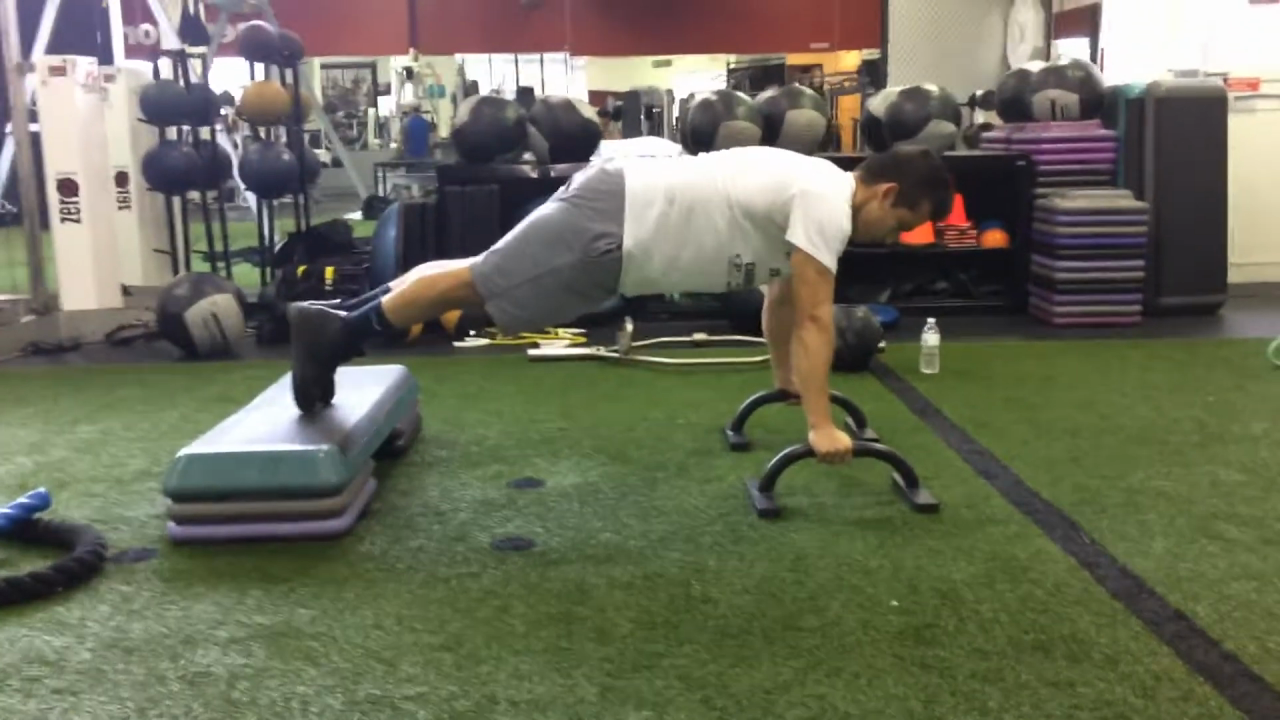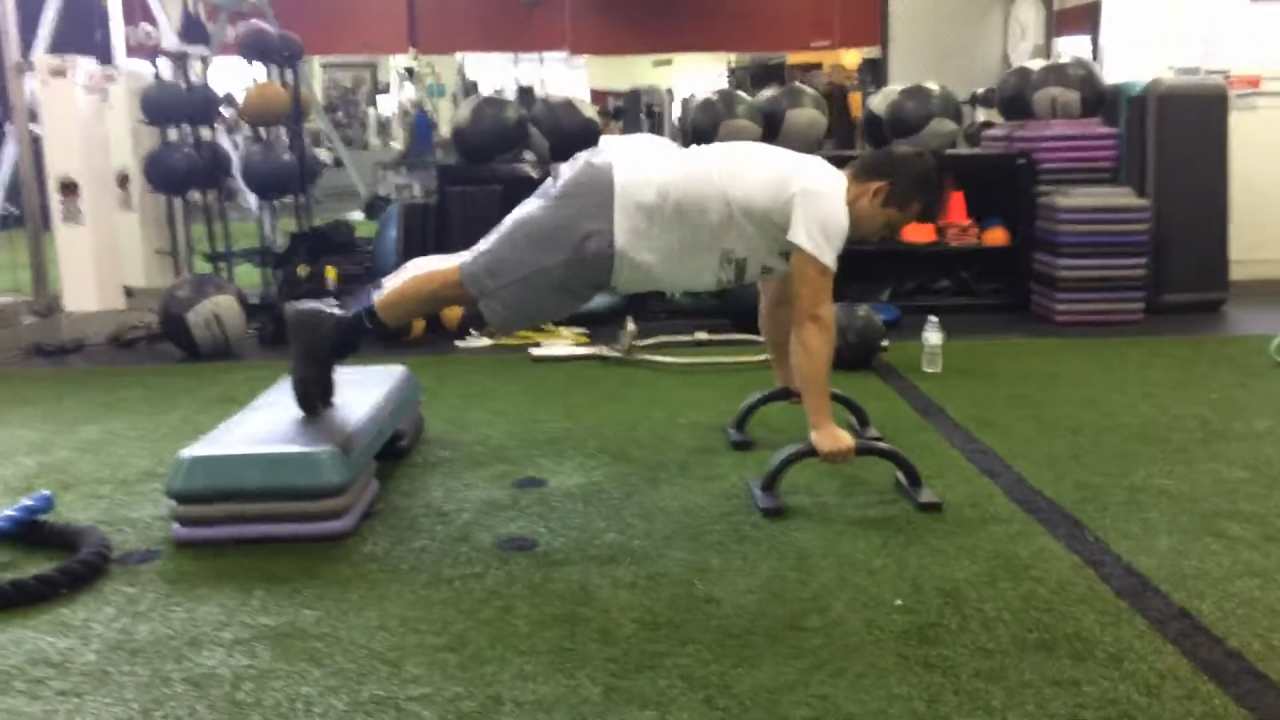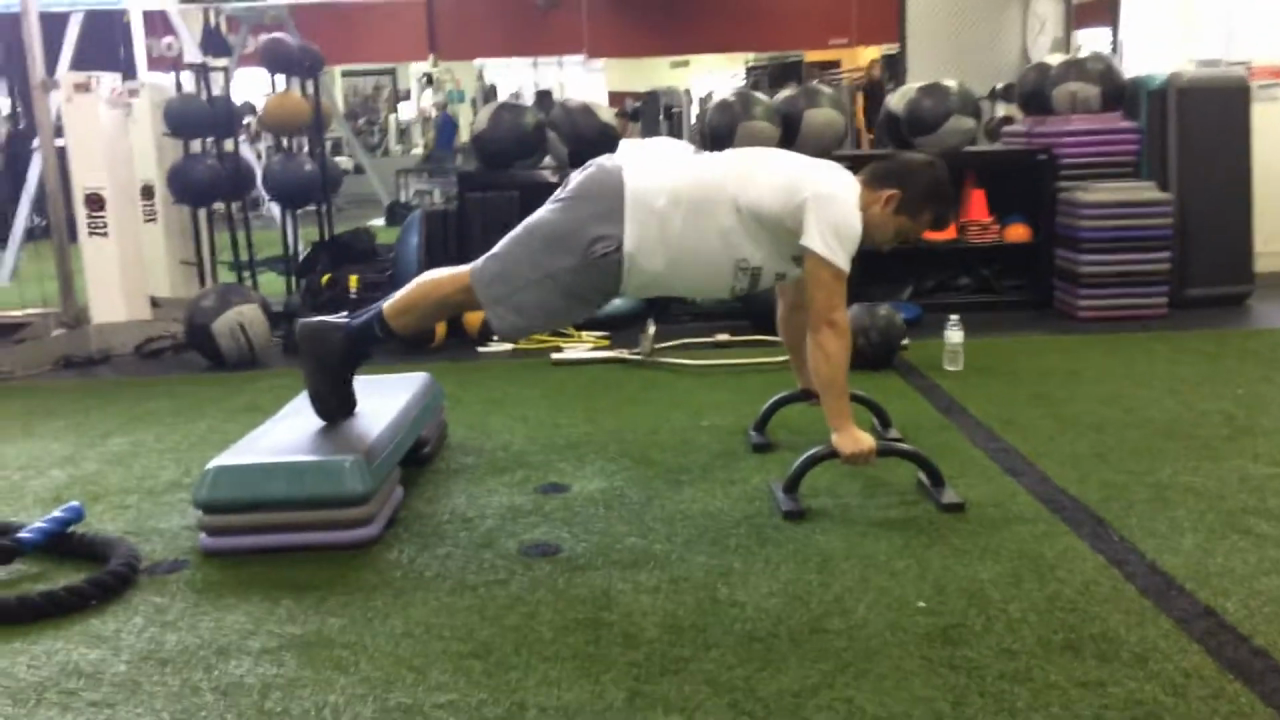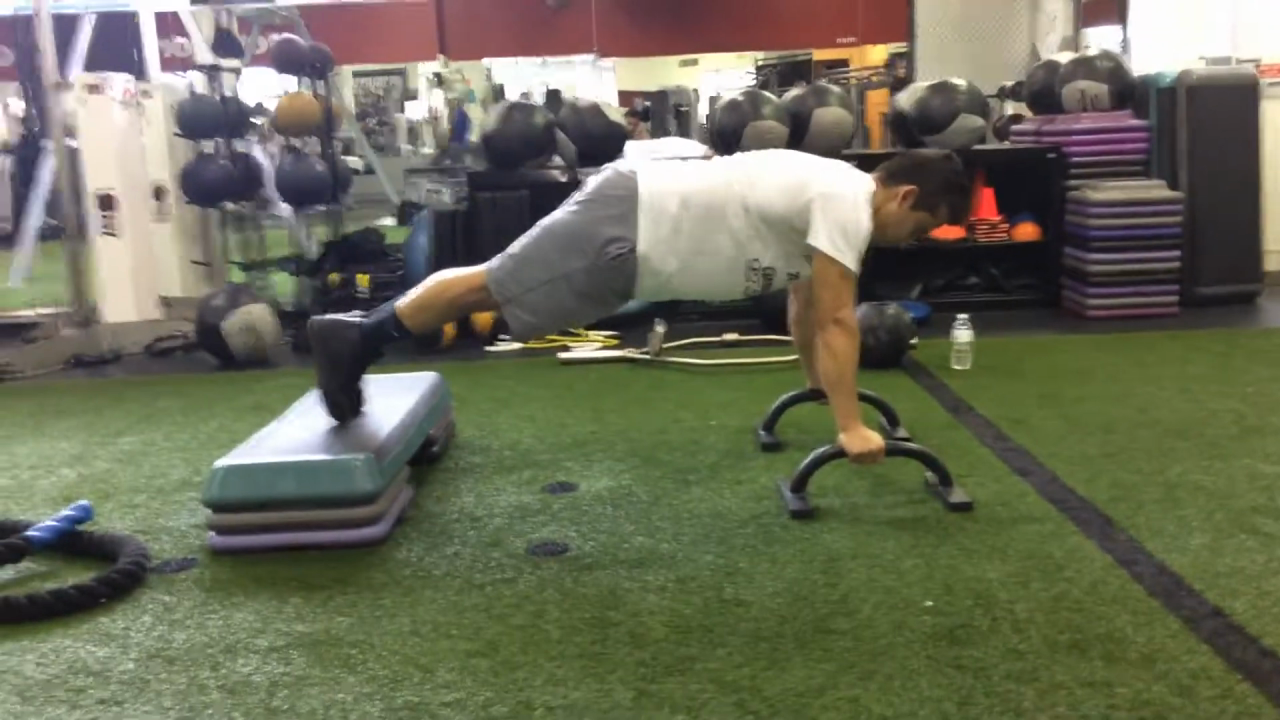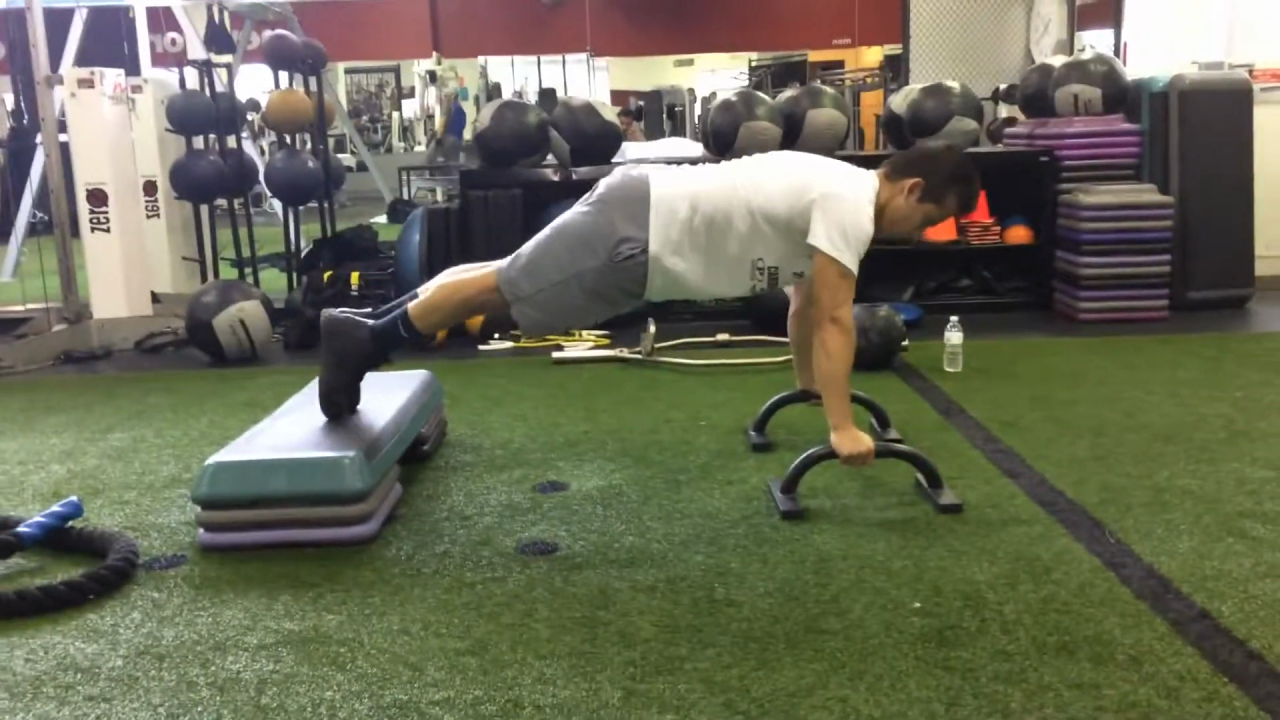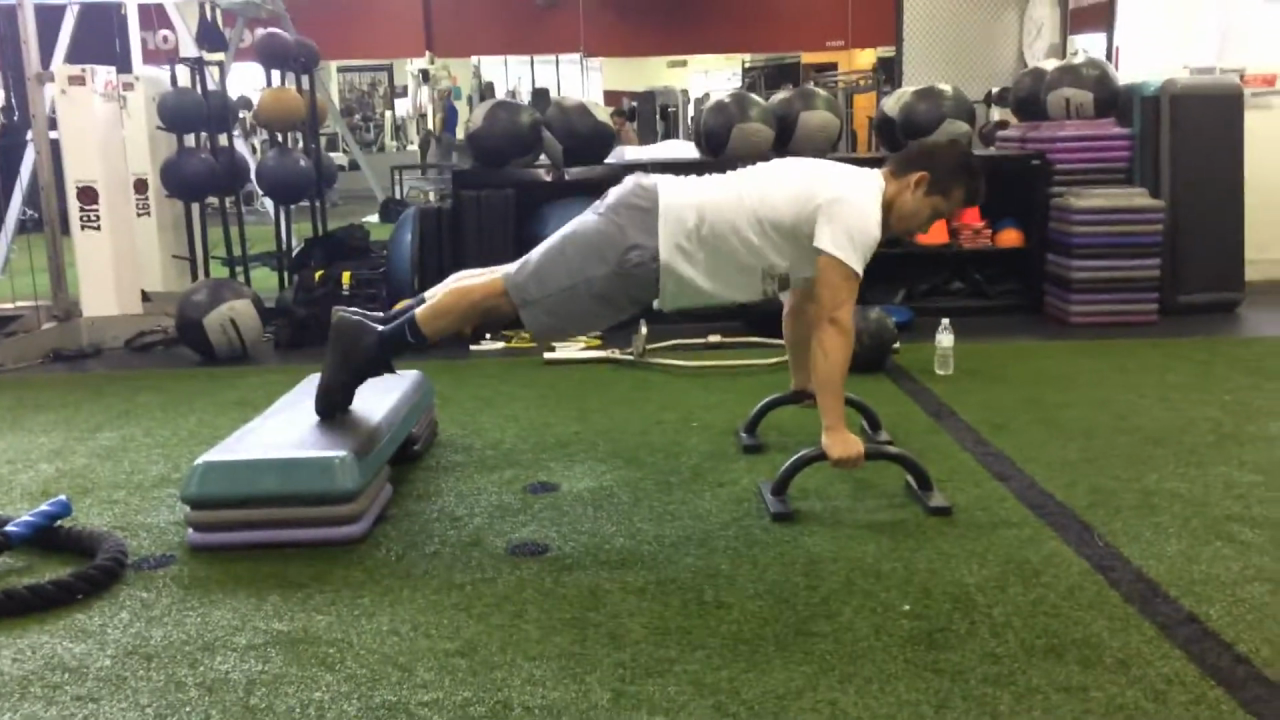
dt=0.2s
person 1, frame 1
left shoulder: (813, 192)
right shoulder: (829, 205)
left elbow: (783, 299)
right elbow: (814, 318)
left wrist: (786, 379)
right wrist: (820, 424)
left hip: (620, 207)
right hip: (611, 225)
left knee: (477, 277)
right knee: (475, 283)
left ankle: (344, 317)
right ankle: (336, 330)
person 1, frame 2
left shoulder: (806, 190)
right shoulder: (828, 205)
left elbow: (779, 298)
right elbow: (815, 317)
left wrist: (787, 380)
right wrist: (822, 424)
left hip: (609, 194)
right hip: (604, 216)
left knee: (471, 272)
right knee: (466, 281)
left ankle: (336, 318)
right ankle: (330, 328)
person 1, frame 3
left shoulder: (819, 195)
right shoulder: (841, 207)
left elbow: (794, 305)
right elbow: (829, 321)
left wrist: (808, 384)
right wrist: (842, 426)
left hip: (622, 204)
right hip: (612, 223)
left knee: (480, 283)
right knee: (475, 285)
left ankle: (349, 333)
right ankle: (341, 339)
person 1, frame 4
left shoulder: (832, 195)
right shoulder: (850, 206)
left elbow: (806, 304)
right elbow: (837, 320)
left wrist: (815, 383)
right wrist: (850, 425)
left hip: (636, 212)
right hip: (628, 226)
left knee: (495, 282)
right knee: (491, 287)
left ankle: (363, 331)
right ankle: (354, 340)
person 1, frame 5
left shoulder: (839, 191)
right shoulder: (851, 205)
left elbow: (807, 300)
right elbow: (834, 319)
left wrist: (807, 382)
right wrist: (842, 426)
left hip: (644, 215)
right hip: (636, 228)
left knee: (505, 279)
right knee: (500, 288)
left ankle: (372, 324)
right ankle: (362, 338)
person 1, frame 6
left shoulder: (845, 191)
right shoulder: (861, 208)
left elbow: (798, 293)
right elbow: (833, 322)
left wrist: (801, 381)
right wrist: (834, 428)
left hip: (651, 220)
right hip: (647, 238)
left knee: (508, 287)
right knee: (506, 294)
left ankle: (377, 331)
right ankle: (373, 338)
